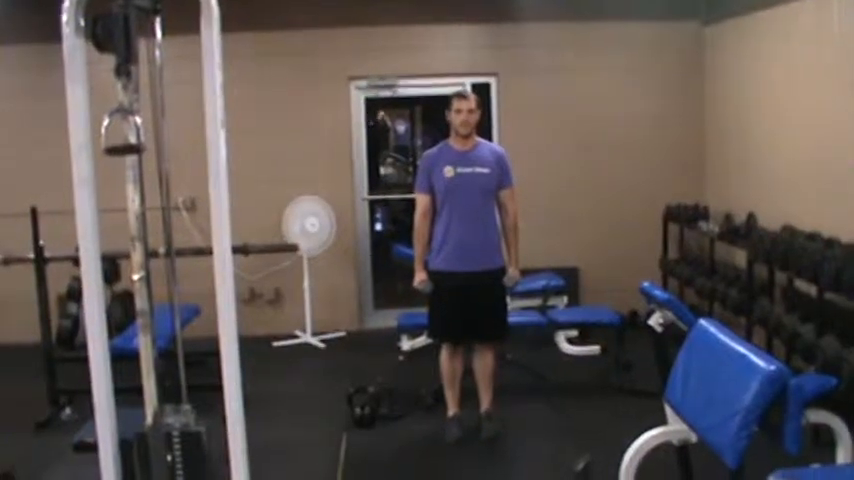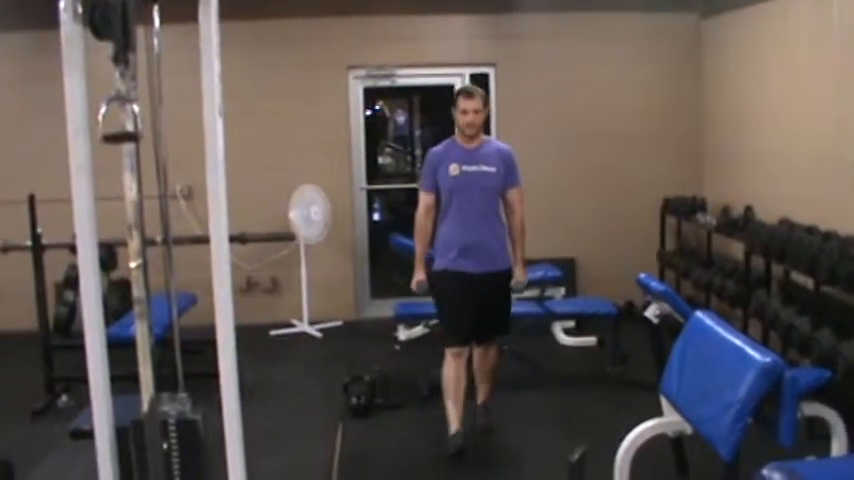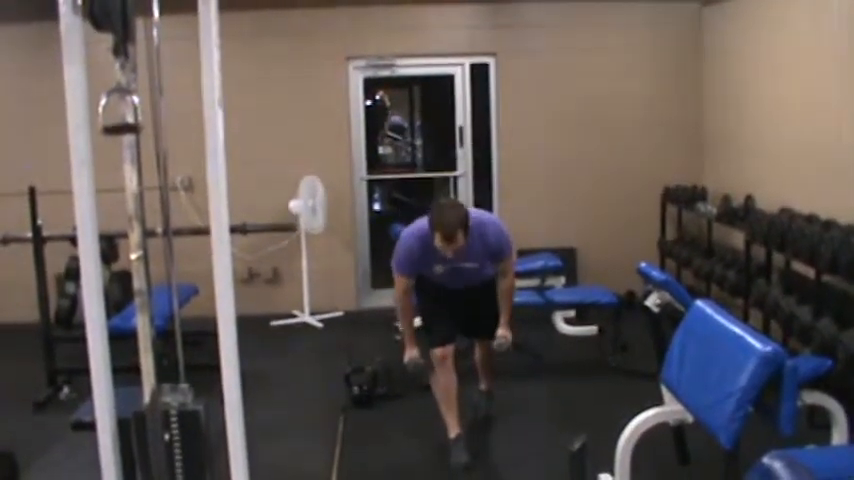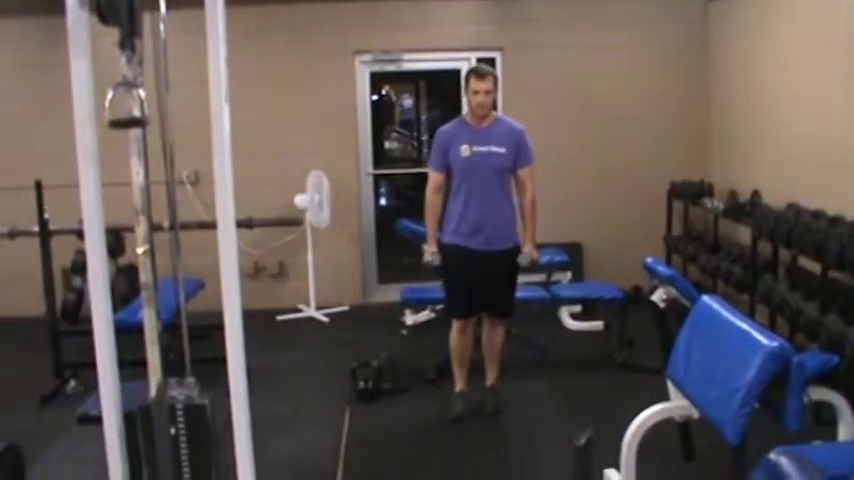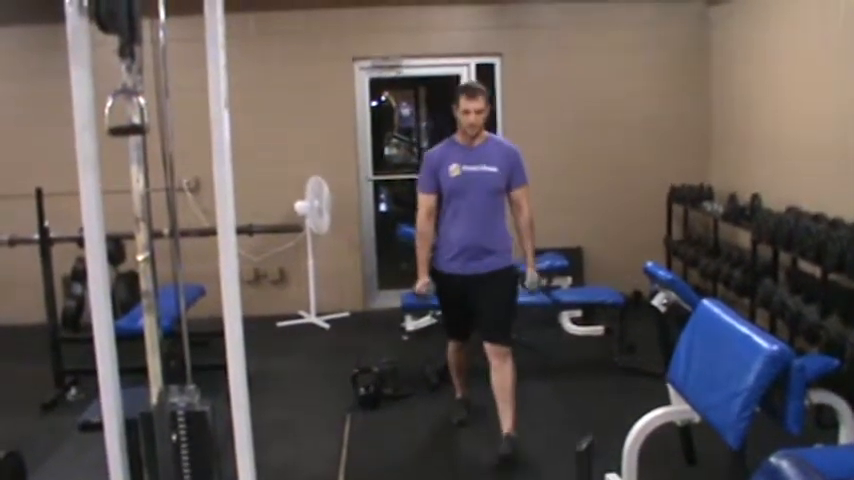
dt=1s
person 1, frame 1
left shoulder: (495, 156)
right shoulder: (432, 159)
left elbow: (508, 211)
right elbow: (422, 215)
left wrist: (513, 261)
right wrist: (419, 266)
left hip: (488, 267)
right hip: (446, 268)
left knee: (485, 342)
right knee: (451, 343)
left ankle: (487, 410)
right ankle: (453, 413)
person 1, frame 2
left shoulder: (502, 155)
right shoulder: (437, 157)
left elbow: (515, 212)
right elbow: (425, 213)
left wrist: (519, 262)
right wrist: (419, 265)
left hip: (495, 266)
right hip: (451, 268)
left knee: (488, 341)
right knee: (456, 350)
left ankle: (482, 402)
right ankle: (454, 429)
person 1, frame 3
left shoulder: (492, 230)
right shoulder: (411, 241)
left elbow: (505, 275)
right elbow: (403, 293)
left wrist: (504, 323)
right wrist: (409, 342)
left hip: (480, 284)
right hip: (435, 288)
left knee: (486, 342)
right knee: (441, 354)
left ankle: (485, 389)
right ankle: (455, 435)
person 1, frame 4
left shoulder: (514, 134)
right shoulder: (447, 136)
left elbow: (526, 190)
right elbow: (435, 191)
left wrist: (529, 241)
right wrist: (431, 241)
left hip: (502, 245)
right hip: (459, 245)
left knee: (495, 319)
right knee: (462, 322)
left ankle: (491, 386)
right ankle: (460, 389)
person 1, frame 5
left shoulder: (507, 154)
right shoulder: (436, 157)
left elbow: (522, 210)
right elbow: (425, 217)
left wrist: (531, 263)
right wrist: (423, 271)
left hip: (496, 268)
right hip: (451, 268)
left knee: (499, 351)
right knee: (457, 341)
left ankle: (508, 433)
right ankle: (461, 396)
